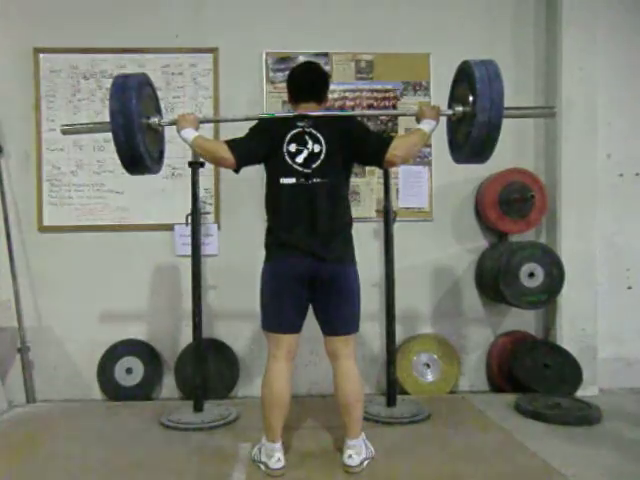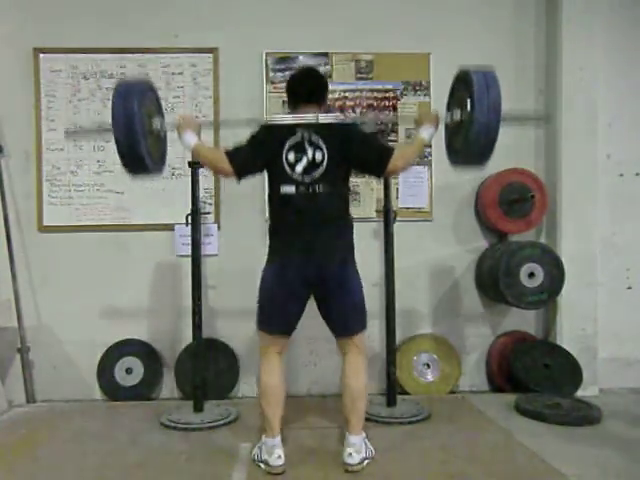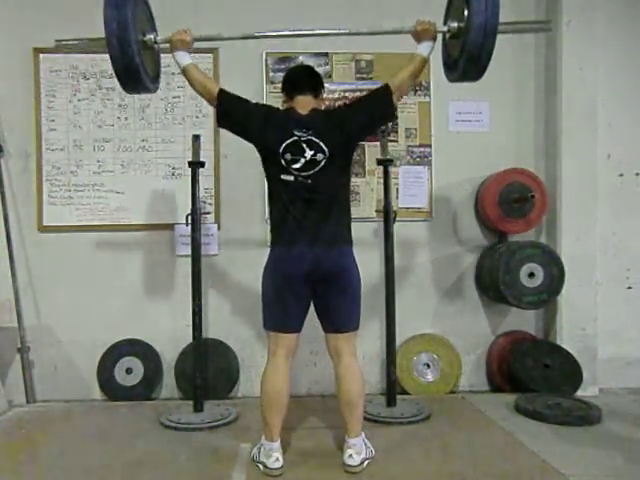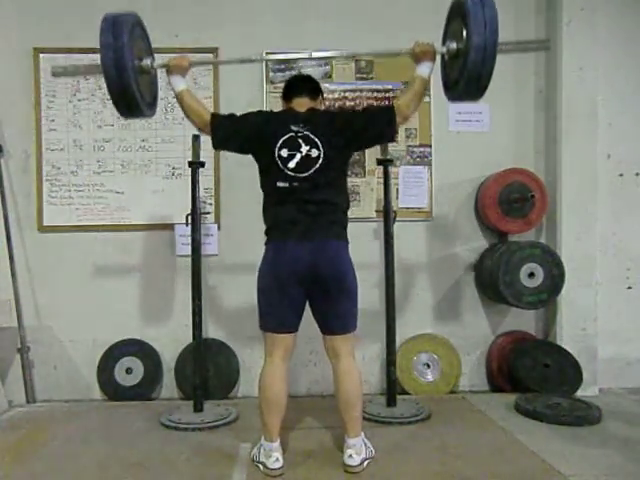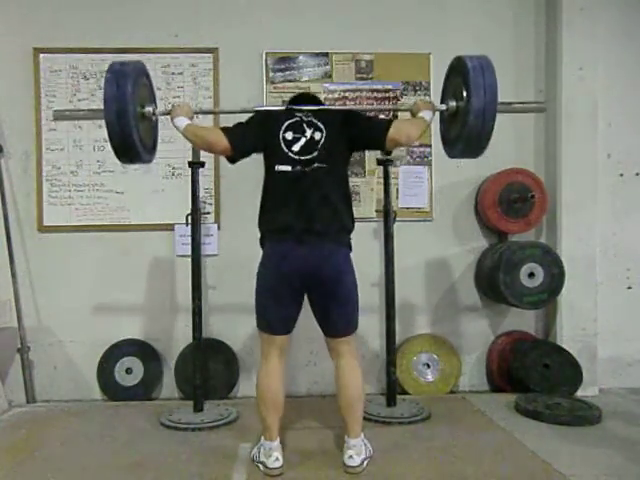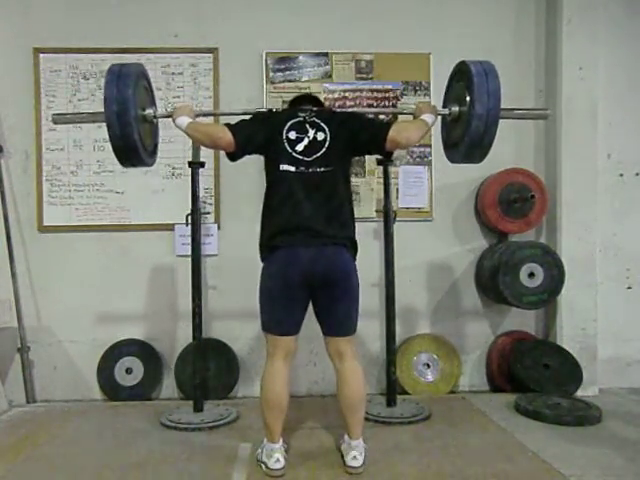
dt=0.7s
person 1, frame 1
left shoulder: (270, 130)
right shoulder: (345, 128)
left elbow: (227, 156)
right elbow: (396, 154)
left wrist: (189, 132)
right wrist: (426, 124)
left hip: (284, 260)
right hip: (336, 260)
left knee: (280, 357)
right knee: (343, 356)
person 1, frame 2
left shoulder: (271, 136)
right shoulder: (345, 134)
left elbow: (226, 165)
right elbow: (394, 163)
left wrist: (189, 137)
right wrist: (425, 132)
left hip: (286, 263)
right hip: (336, 262)
left knee: (271, 352)
right knee: (354, 350)
left ankle: (272, 446)
right ankle: (355, 445)
person 1, frame 3
left shoulder: (266, 125)
right shoulder: (343, 123)
left elbow: (212, 92)
right elbow: (397, 87)
left wrist: (182, 55)
right wrist: (425, 46)
left hip: (287, 257)
right hip: (336, 256)
left knee: (279, 355)
right knee: (345, 354)
person 1, frame 4
left shoulder: (263, 125)
right shoulder: (340, 123)
left elbow: (204, 120)
right elbow: (402, 111)
left wrist: (178, 80)
right wrist: (424, 67)
left hip: (282, 255)
right hip: (331, 253)
left knee: (276, 356)
right knee: (343, 355)
person 1, frame 5
left shoulder: (268, 121)
right shoulder: (343, 121)
left elbow: (218, 142)
right elbow: (402, 135)
left wrist: (182, 120)
right wrist: (424, 115)
left hip: (279, 254)
right hip: (332, 253)
left knee: (272, 354)
right knee: (344, 353)
left ankle: (271, 449)
right ankle: (355, 446)
person 1, frame 6
left shoulder: (270, 123)
right shoulder: (345, 123)
left elbow: (221, 138)
right elbow: (403, 137)
left wrist: (184, 120)
right wrist: (426, 117)
left hip: (283, 257)
right hip: (336, 256)
left knee: (279, 356)
right knee: (345, 354)
right ankle: (355, 448)
